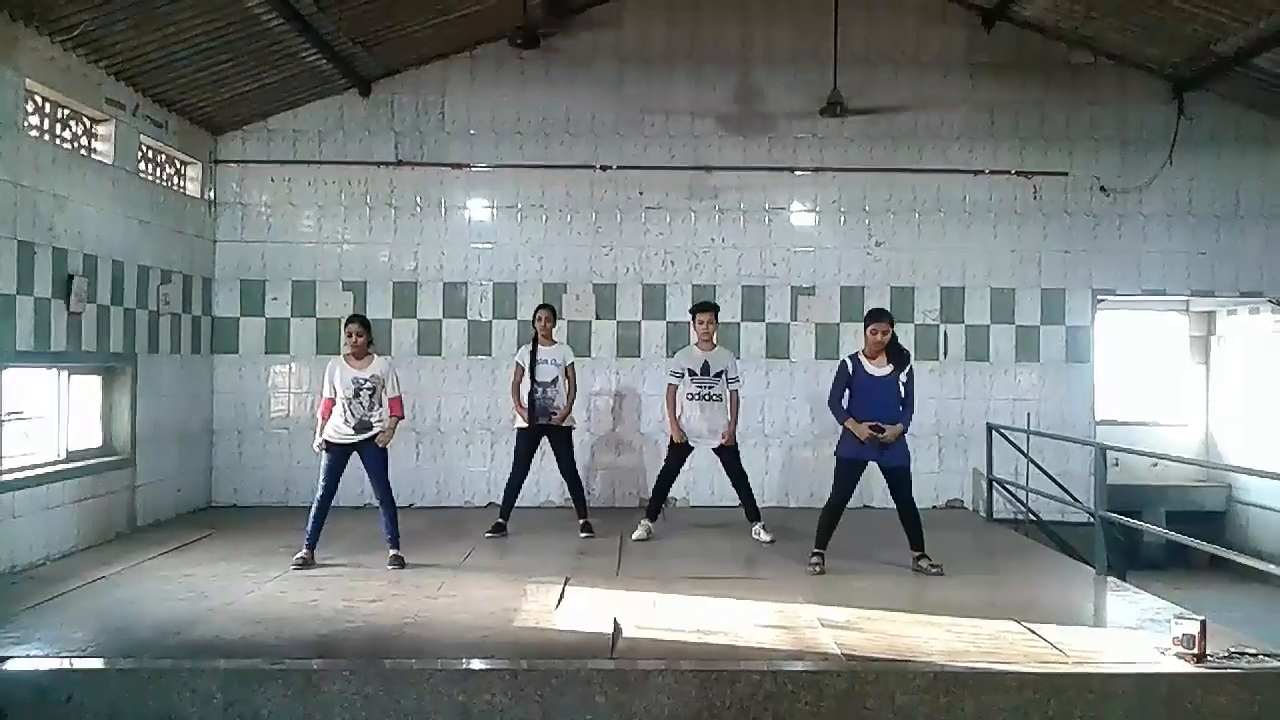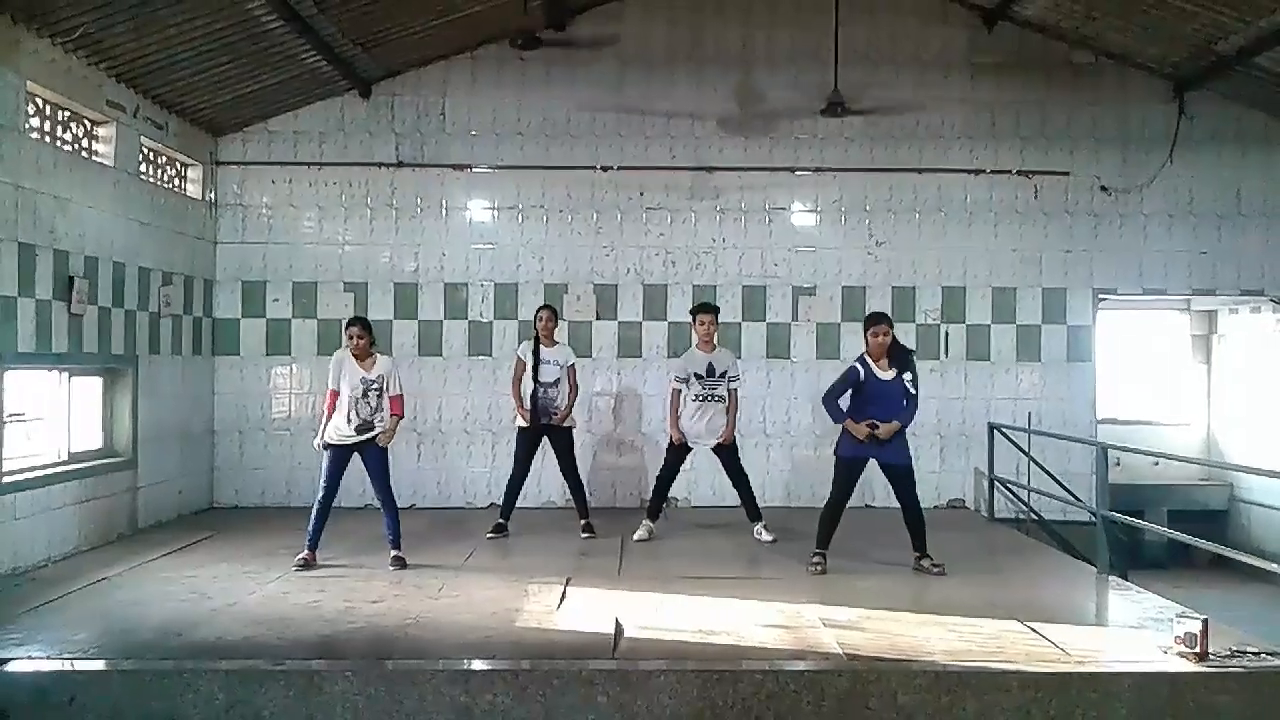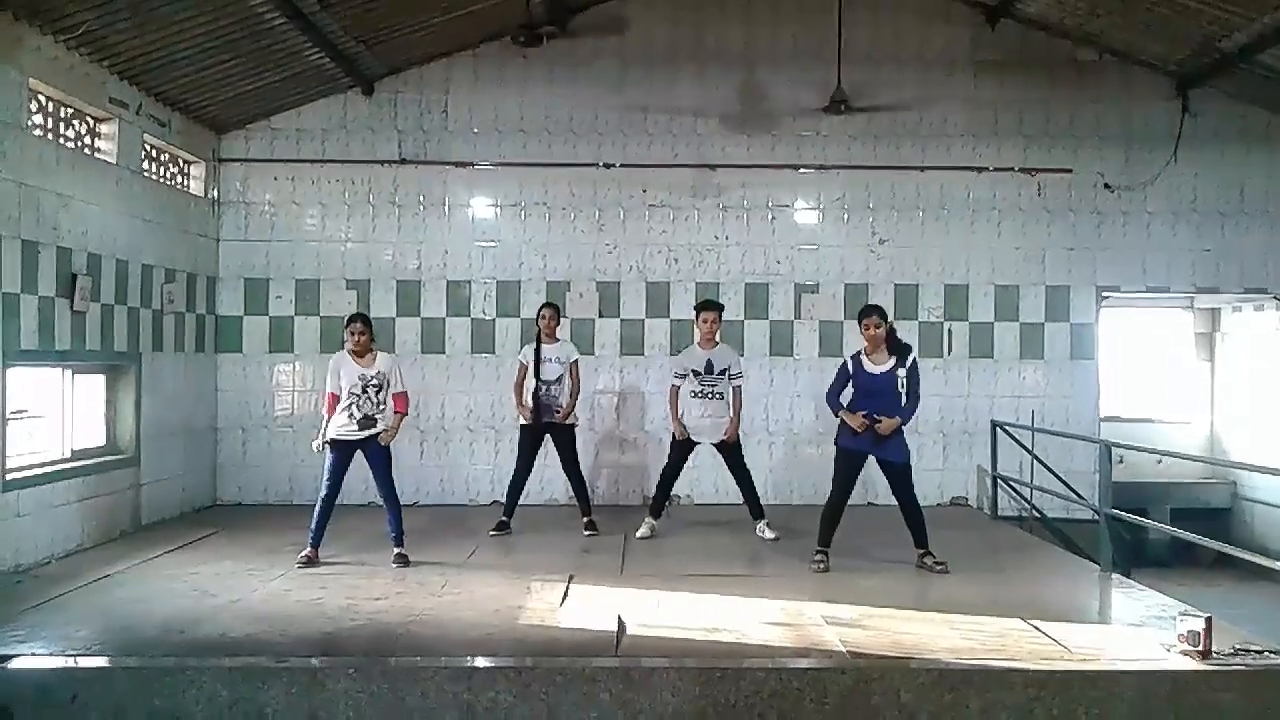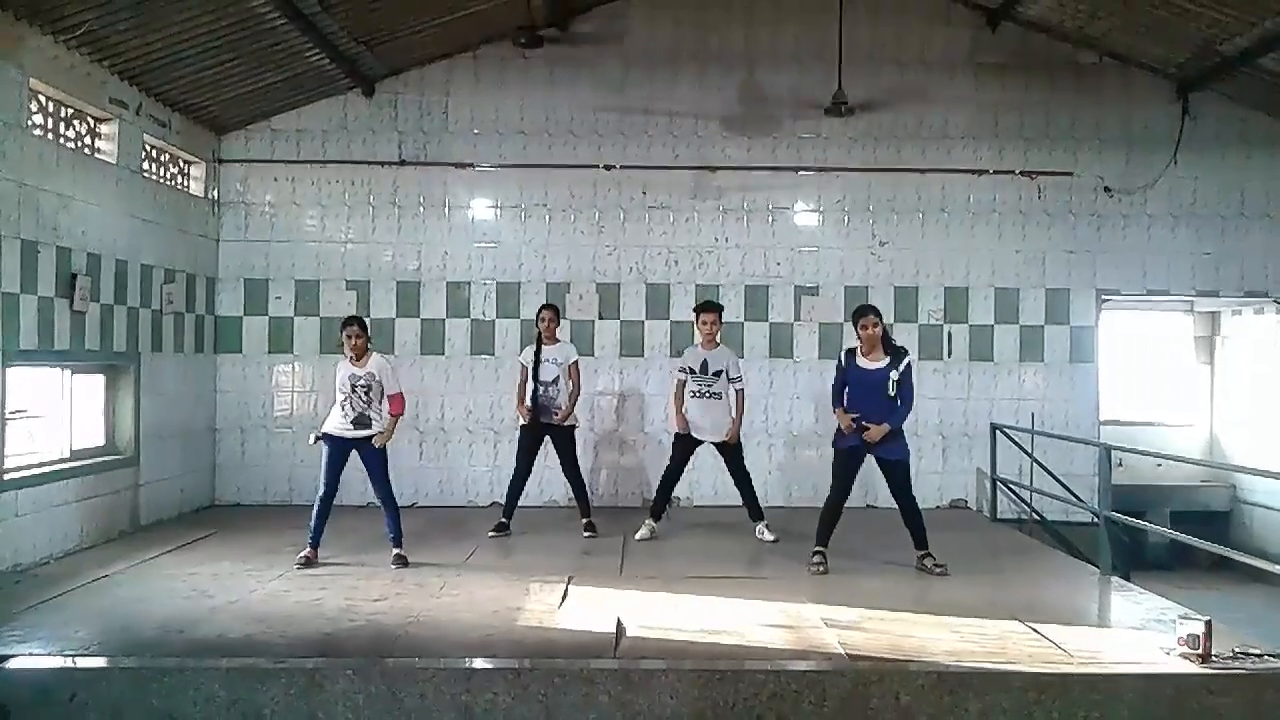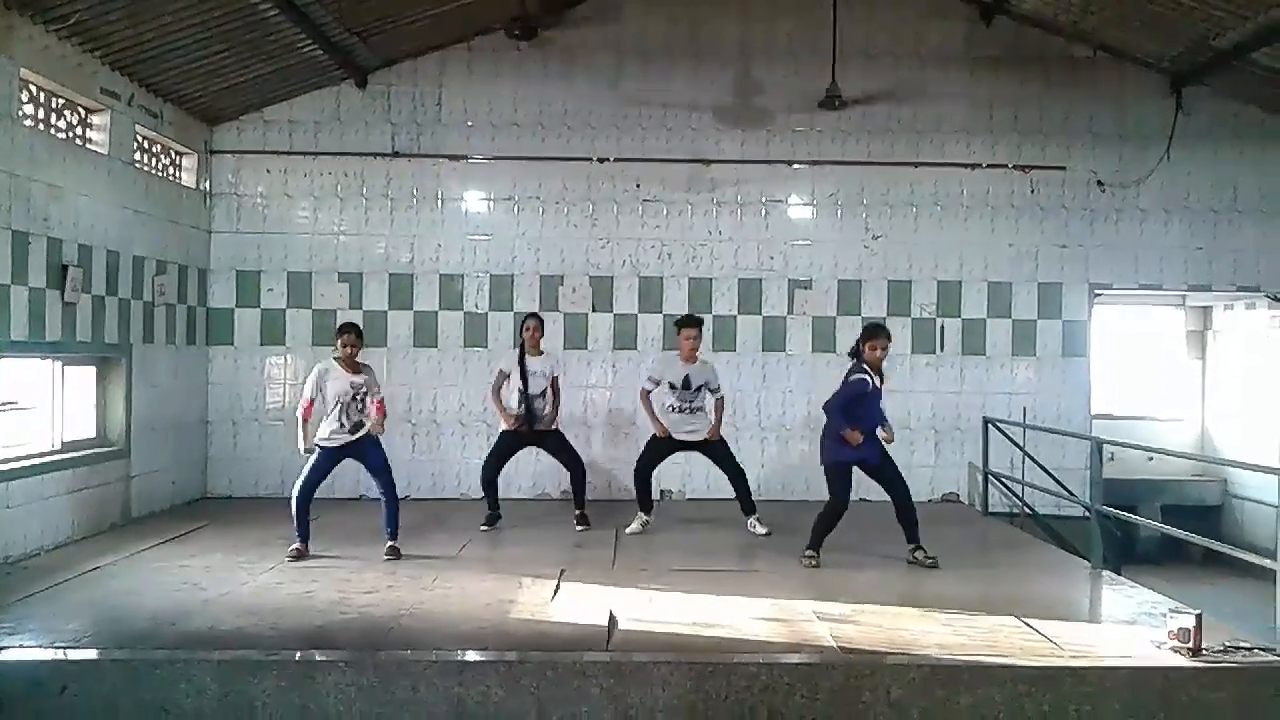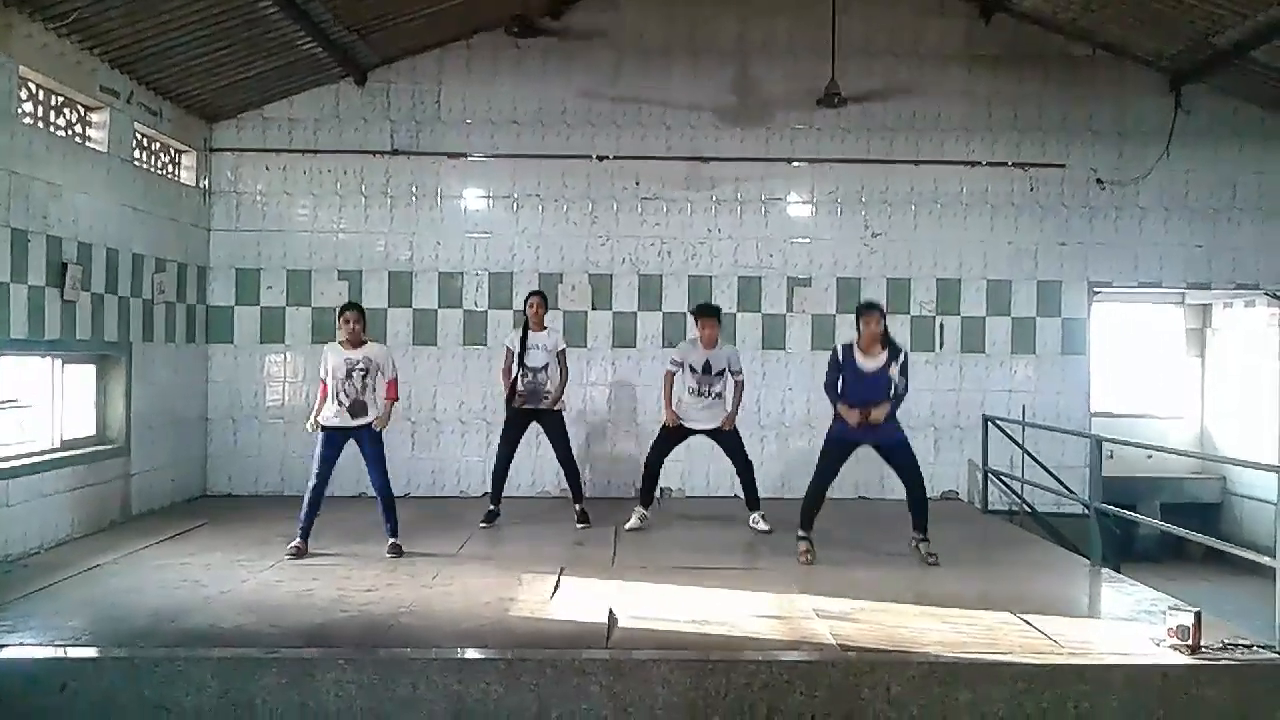
dt=0.5s
person 1, frame 1
left shoulder: (901, 363)
right shoulder: (851, 364)
left elbow: (909, 403)
right elbow: (834, 400)
left wrist: (899, 428)
right wrist: (853, 426)
left hip: (892, 441)
right hip: (855, 440)
left knee: (905, 500)
right knee: (838, 498)
left ankle: (919, 556)
right ankle: (817, 553)
person 1, frame 2
left shoulder: (905, 362)
right shoulder: (860, 368)
left elbow: (912, 402)
right elbow: (829, 399)
left wrist: (895, 425)
right wrist: (852, 426)
left hip: (892, 441)
right hip: (855, 440)
left knee: (910, 499)
right knee: (838, 498)
left ankle: (921, 556)
right ankle: (819, 553)
person 1, frame 3
left shoulder: (905, 356)
right shoulder: (855, 362)
left elbow: (914, 398)
right elbow: (832, 394)
left wrist: (897, 421)
right wrist: (847, 416)
left hip: (891, 437)
right hip: (854, 435)
left knee: (907, 497)
right knee: (839, 494)
left ankle: (923, 553)
right ankle: (821, 551)
person 1, frame 4
left shoulder: (899, 359)
right shoulder: (847, 358)
left elbow: (907, 402)
right elbow: (837, 390)
left wrist: (884, 428)
right wrist: (839, 414)
left hip: (889, 437)
right hip: (851, 436)
left knee: (905, 497)
right knee: (837, 494)
left ankle: (923, 555)
right ankle: (819, 551)
person 1, frame 5
left shoulder: (875, 373)
right shoulder: (860, 378)
right elbow: (830, 408)
left wrist: (886, 426)
right wrist: (848, 433)
left hip: (868, 445)
right hip: (840, 446)
left knee: (901, 492)
right knee: (839, 502)
left ankle: (914, 548)
right ankle: (812, 548)
person 1, frame 6
left shoulder: (896, 355)
right shoulder: (843, 354)
left elbow: (901, 390)
right elbow: (830, 386)
left wrist: (886, 407)
right wrist: (844, 410)
left hip: (885, 428)
right hip: (846, 428)
left knee: (915, 479)
right knee: (821, 478)
left ankle: (920, 538)
right ankle: (804, 535)
person 2, frame 1
left shoulder: (383, 365)
right shoulder: (335, 366)
left elbow: (395, 402)
right elbow: (327, 403)
left wrist: (390, 430)
right wrist: (319, 434)
left hip: (371, 437)
right hip: (337, 437)
left knee: (383, 493)
right knee: (324, 493)
left ankle: (394, 549)
right ankle: (308, 550)
person 2, frame 2
left shoulder: (386, 364)
right shoulder: (340, 359)
left elbow: (396, 402)
right elbow: (331, 398)
left wrist: (391, 430)
right wrist: (321, 432)
left hip: (372, 438)
right hip: (338, 438)
left knee: (384, 493)
right knee: (325, 494)
left ankle: (396, 550)
right ankle: (309, 551)
person 2, frame 3
left shoulder: (386, 361)
right shoulder: (339, 360)
left elbow: (400, 399)
right elbow: (331, 399)
left wrist: (393, 428)
right wrist: (322, 432)
left hip: (375, 436)
right hip: (341, 435)
left knee: (387, 491)
right knee: (328, 491)
left ankle: (398, 547)
right ankle: (312, 548)
person 2, frame 4
left shoulder: (380, 363)
right shoulder: (341, 366)
left elbow: (396, 400)
left wrist: (388, 431)
right wrist: (321, 429)
left hip: (370, 436)
right hip: (336, 434)
left knee: (383, 492)
right knee: (326, 492)
left ankle: (397, 548)
right ankle: (312, 549)
person 2, frame 5
left shoulder: (368, 372)
right shoulder: (323, 370)
left elbow: (378, 400)
right elbow: (306, 405)
left wrist: (378, 423)
right wrist: (304, 440)
left hip: (364, 440)
right hip: (330, 444)
left knee: (388, 487)
right knee: (301, 493)
left ankle: (391, 541)
right ankle: (301, 543)
person 2, frame 6
left shoulder: (378, 351)
right shoulder: (329, 351)
left elbow: (391, 385)
right elbow: (324, 386)
left wrist: (385, 415)
right wrist: (314, 415)
left hip: (366, 426)
right hip: (332, 425)
left knee: (380, 481)
right knee: (317, 480)
left ankle: (392, 537)
right ankle: (301, 538)
person 3, frame 1
left shoulder: (727, 357)
right shoulder: (682, 356)
left elbow: (733, 394)
right elbow: (671, 392)
left wrist: (732, 427)
right wrist: (673, 425)
left hip: (720, 431)
right hip: (686, 430)
left knee: (738, 476)
right knee: (667, 475)
left ankle: (756, 524)
right ankle: (647, 522)
person 3, frame 2
left shoulder: (728, 358)
right shoulder: (686, 359)
left elbow: (733, 394)
right elbow: (676, 393)
left wrist: (731, 426)
right wrist: (673, 427)
left hip: (719, 430)
right hip: (686, 429)
left knee: (738, 476)
right knee: (666, 474)
left ankle: (758, 524)
right ankle: (649, 522)
person 3, frame 3
left shoulder: (730, 355)
right shoulder: (686, 355)
left elbow: (737, 390)
right elbow: (675, 389)
left wrist: (735, 422)
right wrist: (675, 422)
left hip: (722, 427)
right hip: (689, 427)
left knee: (741, 473)
right knee: (670, 472)
left ankle: (760, 522)
right ankle: (651, 519)
person 3, frame 4
left shoulder: (728, 356)
right shoulder: (689, 354)
left elbow: (739, 391)
right elbow: (680, 386)
left wrist: (737, 425)
right wrist: (678, 415)
left hip: (723, 428)
right hip: (690, 426)
left knee: (740, 475)
right knee: (672, 472)
left ankle: (760, 523)
right ankle: (652, 521)
person 3, frame 5
left shoulder: (707, 370)
right shoulder: (663, 365)
left elbow: (719, 397)
right elbow: (644, 393)
left wrist: (717, 425)
right wrist: (655, 422)
left hip: (702, 432)
right hip: (670, 431)
left knee: (735, 471)
right knee: (642, 467)
left ankle: (752, 517)
right ankle: (644, 515)
person 3, frame 6
left shoulder: (729, 352)
right shoulder: (685, 348)
left elbow: (739, 381)
right elbow: (669, 374)
left wrist: (733, 414)
right wrist: (668, 409)
left hip: (717, 419)
right hip: (683, 417)
left knee: (743, 462)
right knee: (654, 457)
left ankle: (755, 513)
right ankle: (643, 509)
person 4, frame 1
left shoulder: (564, 351)
right shoulder: (526, 351)
left elbow: (572, 384)
right elbow: (516, 384)
left wrist: (567, 409)
right wrist: (519, 408)
left hip: (558, 420)
right hip: (529, 420)
left knee: (569, 470)
right knee: (518, 471)
left ankle: (583, 519)
right ankle: (502, 521)
person 4, frame 2
left shoulder: (565, 351)
right shoulder: (526, 347)
left elbow: (573, 385)
right elbow: (516, 380)
left wrist: (567, 410)
right wrist: (520, 407)
left hip: (559, 420)
right hip: (530, 420)
left knee: (570, 471)
right knee: (519, 471)
left ankle: (585, 520)
right ankle: (503, 521)
person 4, frame 3
left shoulder: (568, 348)
right shoulder: (529, 350)
left elbow: (575, 382)
right elbow: (519, 382)
left wrist: (570, 407)
right wrist: (520, 406)
left hip: (561, 418)
right hip: (532, 418)
left knee: (572, 468)
right knee: (521, 469)
left ankle: (587, 517)
right ankle: (505, 519)
person 4, frame 4
left shoulder: (568, 349)
right shoulder: (529, 351)
left elbow: (576, 384)
right elbow: (522, 383)
left wrist: (569, 409)
right wrist: (520, 405)
left hip: (561, 419)
right hip: (533, 418)
left knee: (571, 469)
right knee: (521, 470)
left ankle: (586, 519)
right ankle: (505, 520)
person 4, frame 5
left shoulder: (549, 360)
right shoulder: (512, 358)
left elbow: (555, 392)
right elbow: (495, 388)
left wrist: (553, 415)
right wrist: (504, 413)
left hip: (544, 428)
right hip: (515, 428)
left knee: (577, 467)
right knee: (488, 471)
left ankle: (579, 511)
right ankle: (493, 512)
person 4, frame 6
left shoulder: (555, 336)
right shoulder: (516, 336)
left elbow: (563, 369)
right elbow: (507, 368)
left wrist: (558, 393)
right wrist: (508, 392)
left hip: (548, 406)
right hip: (520, 405)
left knee: (565, 455)
right knee: (504, 455)
left ankle: (579, 506)
right ankle: (494, 507)
